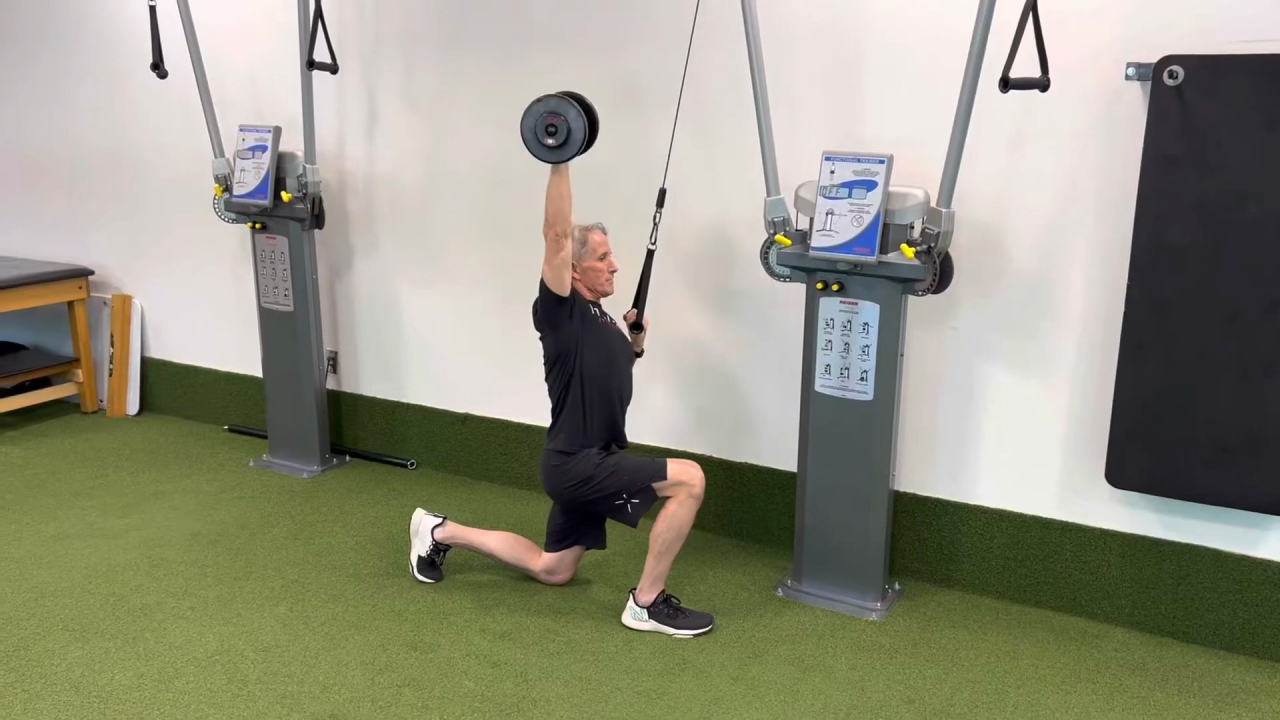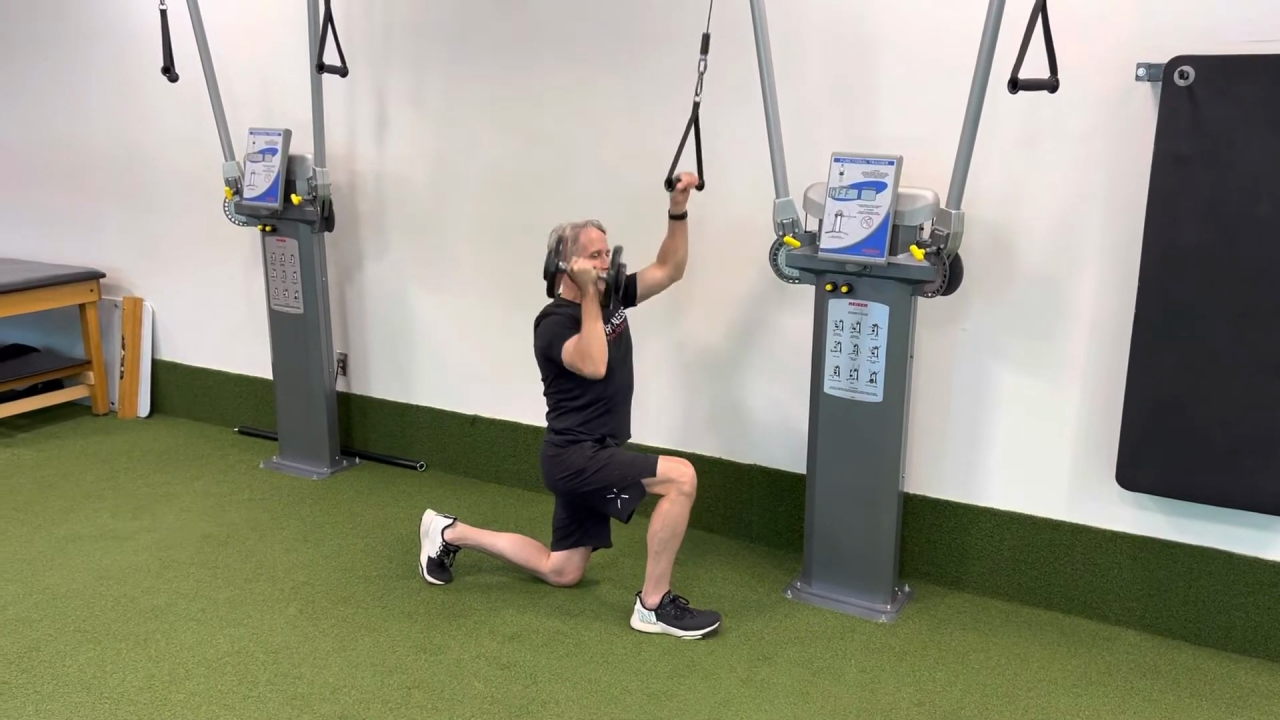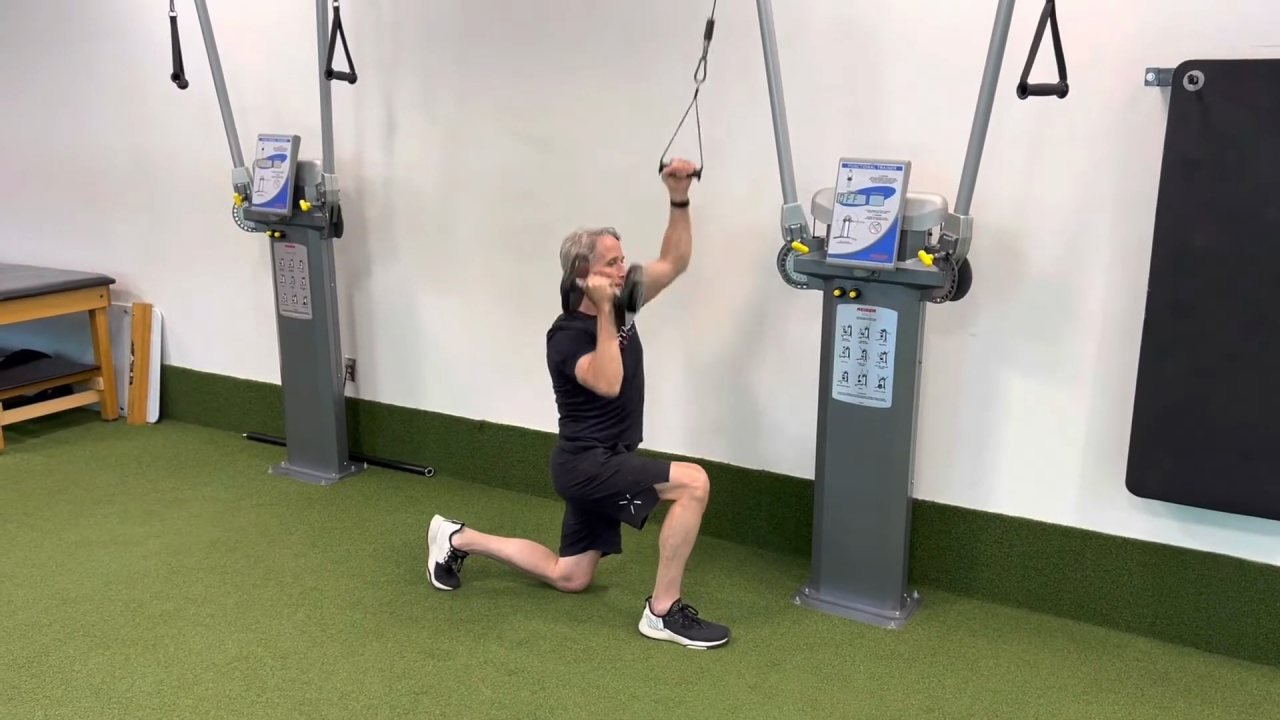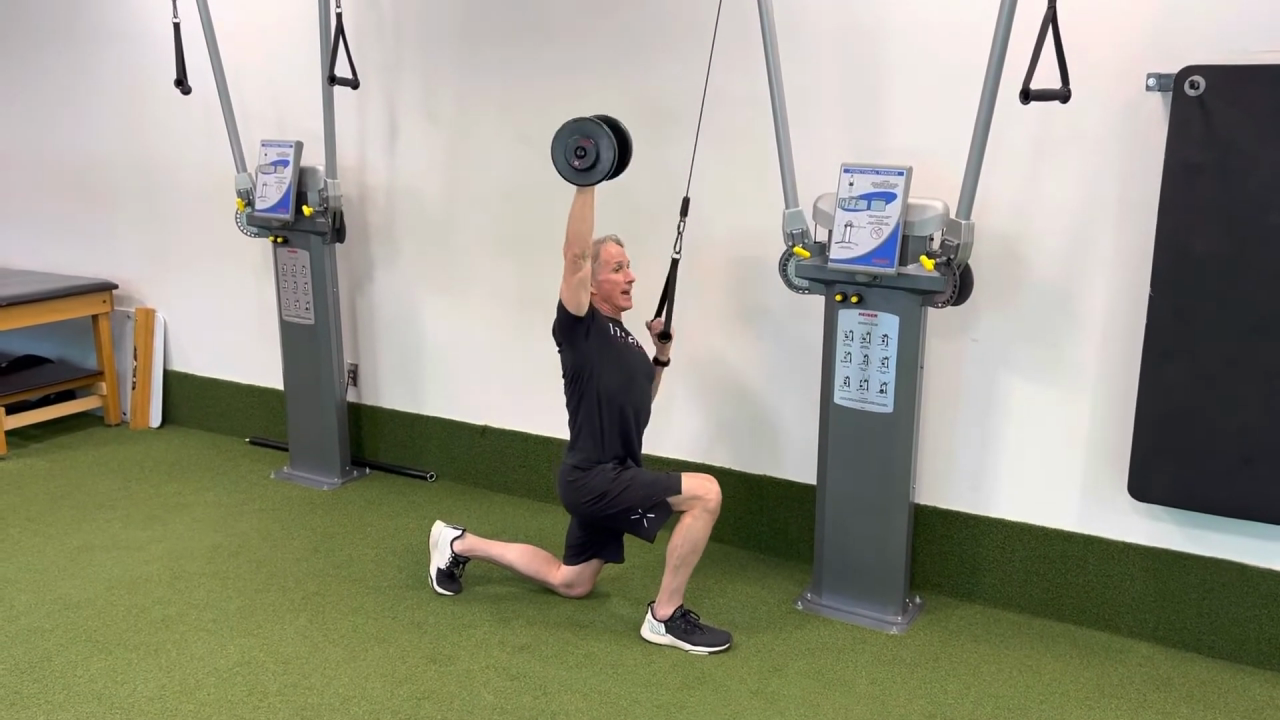
dt=1s
person 1, frame 1
left shoulder: (596, 319)
right shoulder: (560, 309)
right elbow: (557, 234)
left wrist: (635, 346)
right wrist: (559, 162)
left hip: (589, 462)
right hip: (577, 464)
left knee: (550, 569)
right knee: (689, 480)
left ankle: (440, 533)
right ankle: (647, 603)
person 1, frame 2
left shoulder: (611, 295)
right shoulder: (553, 323)
left elbow: (670, 269)
right elbow: (594, 366)
left wrist: (677, 210)
right wrist: (589, 295)
left hip: (593, 456)
right hip: (575, 457)
left knee: (561, 571)
right knee: (680, 477)
left ankle: (450, 533)
right ankle: (654, 604)
person 1, frame 3
left shoulder: (620, 302)
right shoulder: (567, 334)
left elbow: (675, 261)
right elbow: (609, 384)
left wrist: (678, 196)
right wrist: (605, 312)
left hip: (602, 463)
right hip: (587, 464)
left knee: (568, 576)
right knee: (693, 483)
left ankle: (458, 539)
right ankle: (663, 611)
person 1, frame 4
left shoulder: (622, 336)
right shoulder: (579, 326)
right elbow: (576, 255)
left wrist: (661, 355)
right wrist: (585, 182)
left hip: (609, 476)
right hip: (595, 478)
left knee: (569, 582)
right knee: (705, 494)
left ankle: (459, 545)
right ankle: (666, 616)
